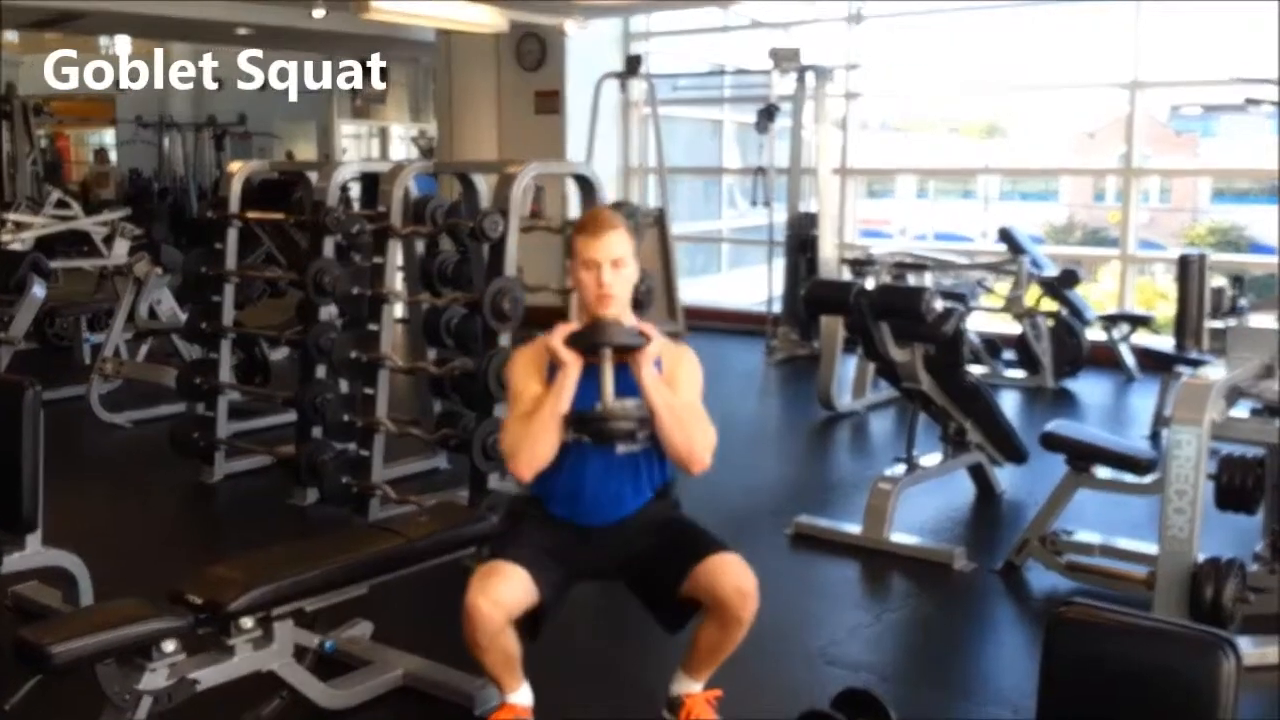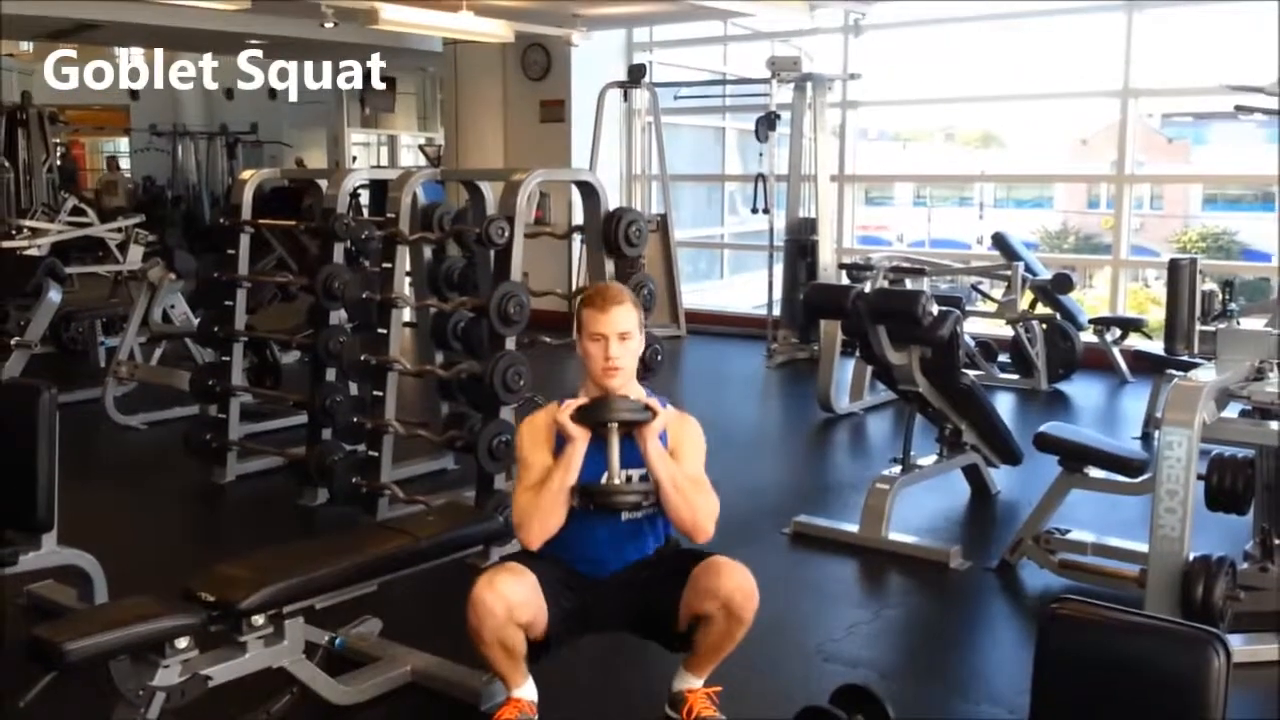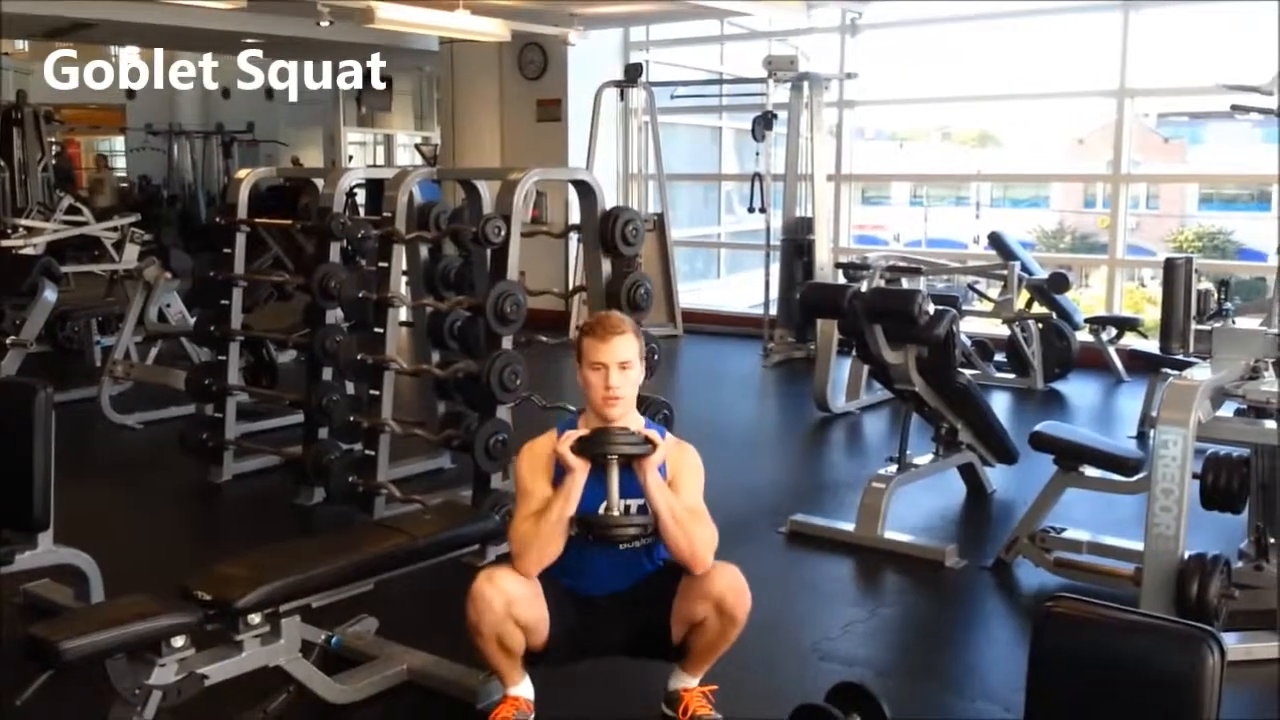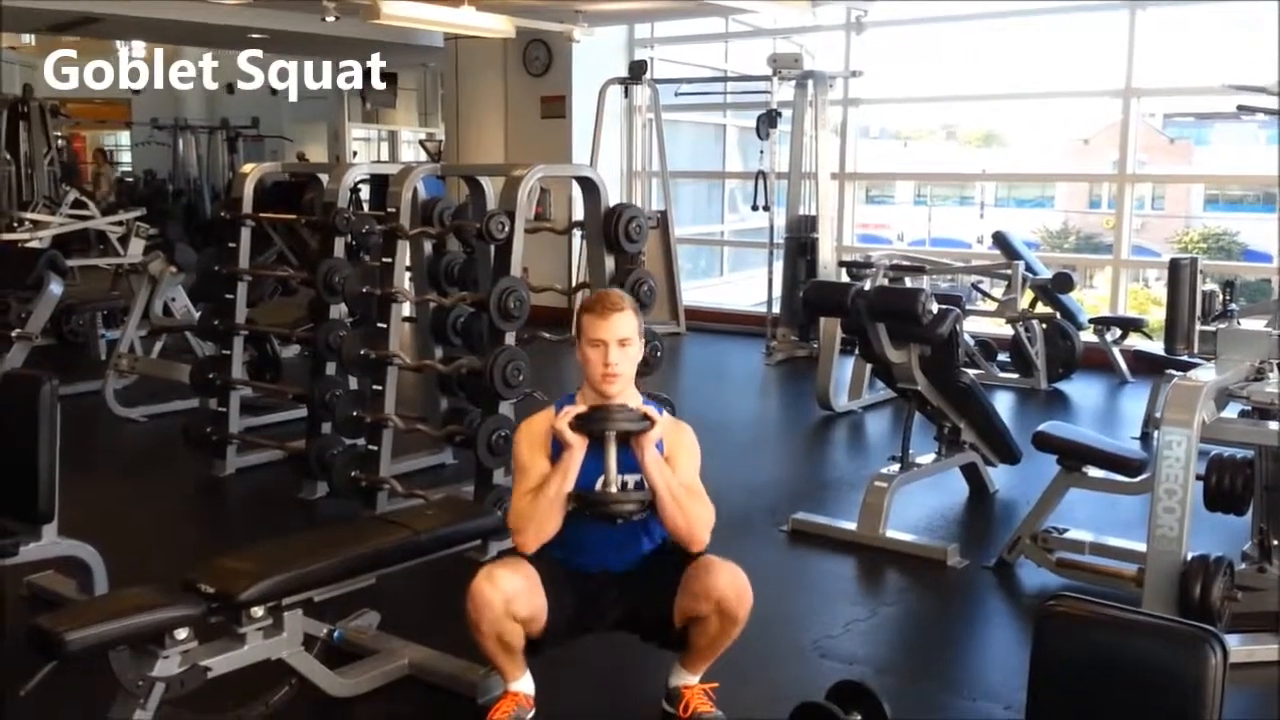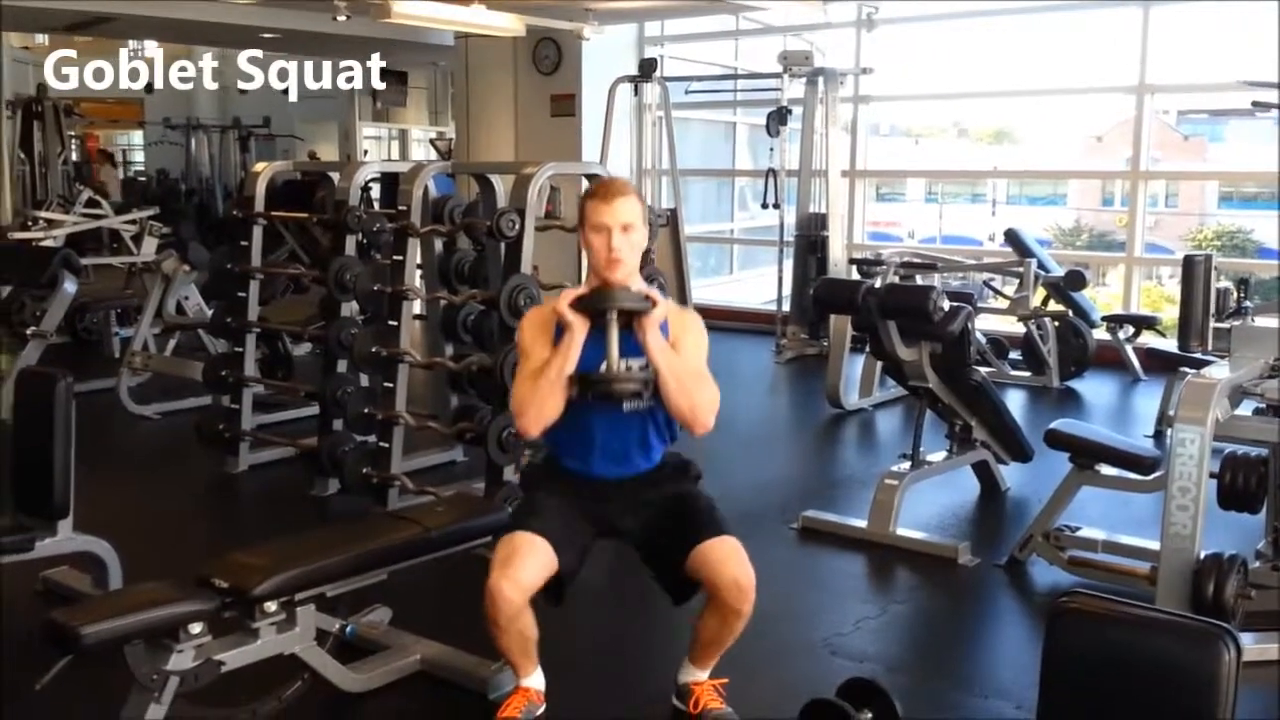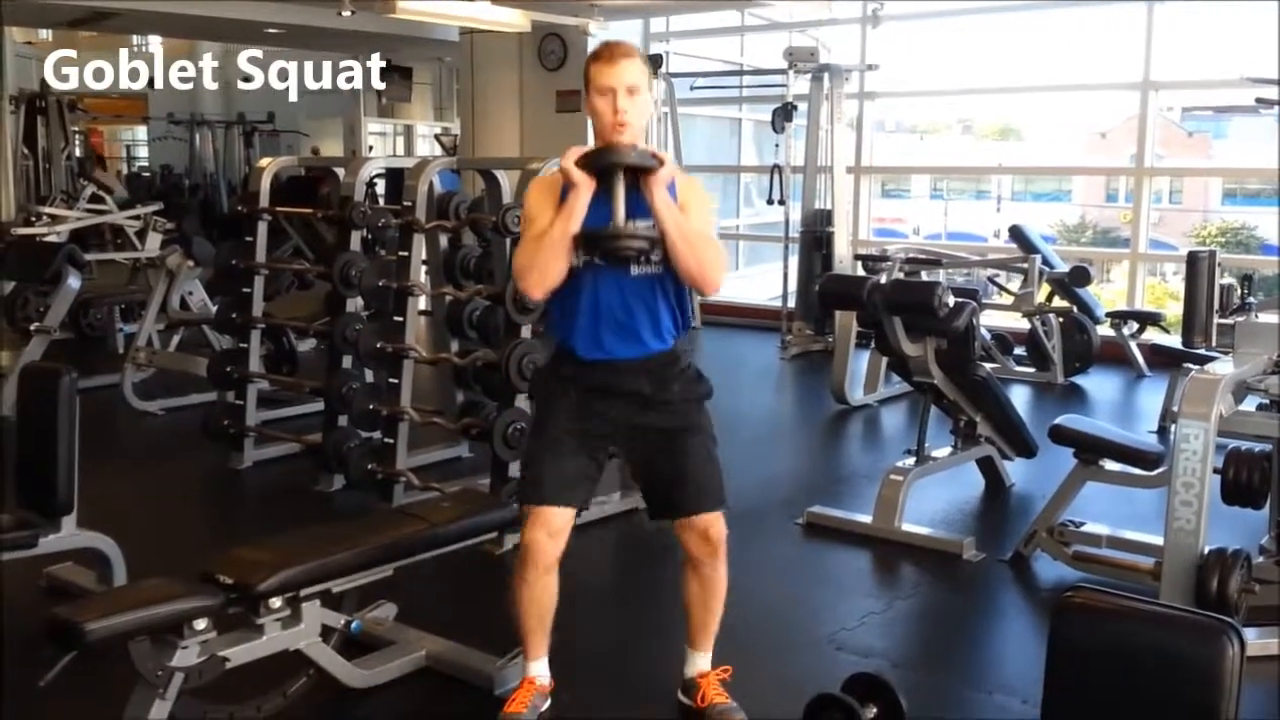
dt=0.3s
person 1, frame 1
left shoulder: (673, 357)
right shoulder: (536, 358)
left elbow: (697, 458)
right elbow: (523, 465)
left wrist: (645, 371)
right wrist: (569, 372)
left hip: (643, 521)
right hip: (555, 524)
left knee: (737, 589)
right knee: (483, 606)
person 1, frame 2
left shoulder: (677, 426)
right shoulder: (542, 426)
left elbow: (701, 527)
right elbow: (532, 534)
left wrist: (649, 444)
right wrist: (577, 446)
left hip: (647, 571)
right hip: (564, 574)
left knee: (737, 590)
right knee: (488, 599)
person 1, frame 3
left shoulder: (677, 454)
right shoulder: (542, 453)
left elbow: (700, 561)
right elbow: (527, 563)
left wrist: (650, 477)
right wrist: (576, 476)
left hip: (646, 598)
right hip: (566, 602)
left knee: (728, 589)
right knee: (489, 593)
person 1, frame 4
left shoulder: (673, 433)
right shoulder: (540, 430)
left elbow: (696, 538)
right elbow: (527, 540)
left wrist: (647, 453)
right wrist: (573, 454)
left hip: (646, 574)
right hip: (564, 578)
left knee: (730, 590)
right knee: (488, 592)
person 1, frame 5
left shoulder: (678, 322)
right shoulder: (547, 320)
left elbow: (701, 419)
right elbow: (530, 422)
left wrist: (651, 336)
right wrist: (576, 334)
left hip: (655, 480)
right hip: (569, 482)
left knee: (735, 582)
right knee: (505, 587)
person 1, frame 6
left shoulder: (685, 189)
right shoulder: (552, 188)
left elbow: (709, 279)
right elbow: (533, 285)
left wrist: (657, 194)
right wrist: (580, 193)
left hip: (663, 383)
right hip: (577, 384)
left knee: (707, 536)
right knee: (541, 542)
